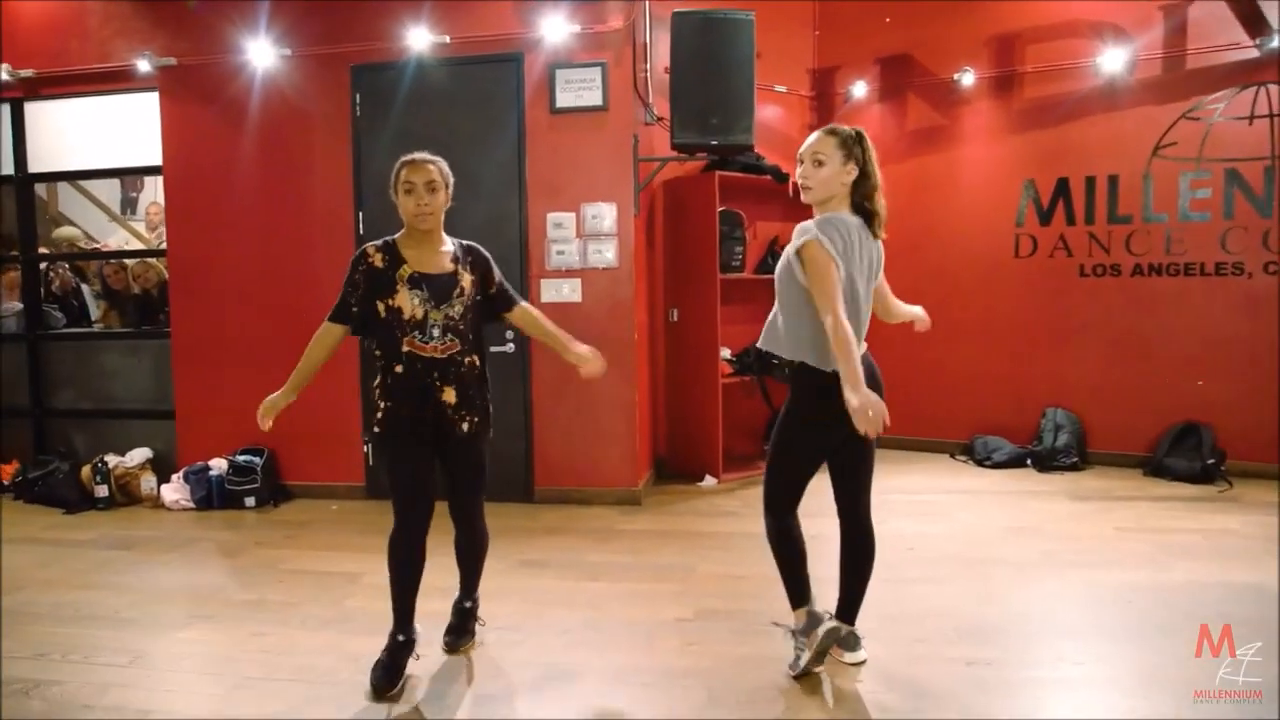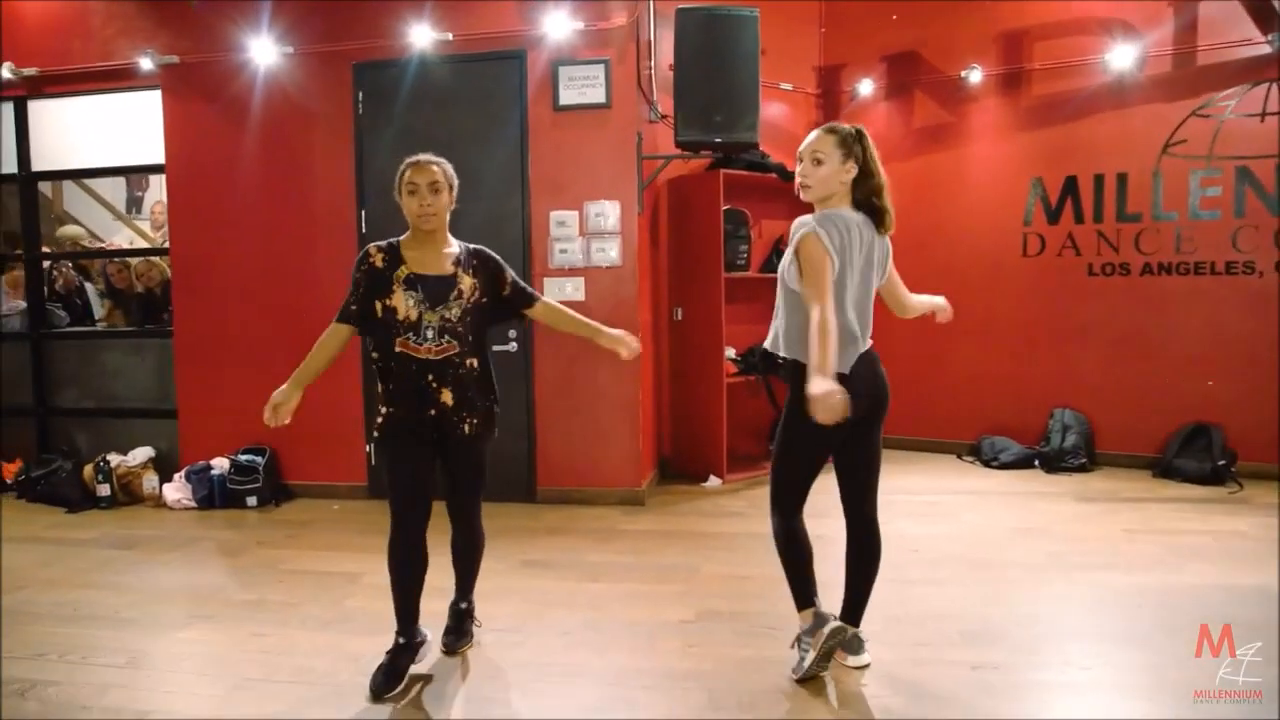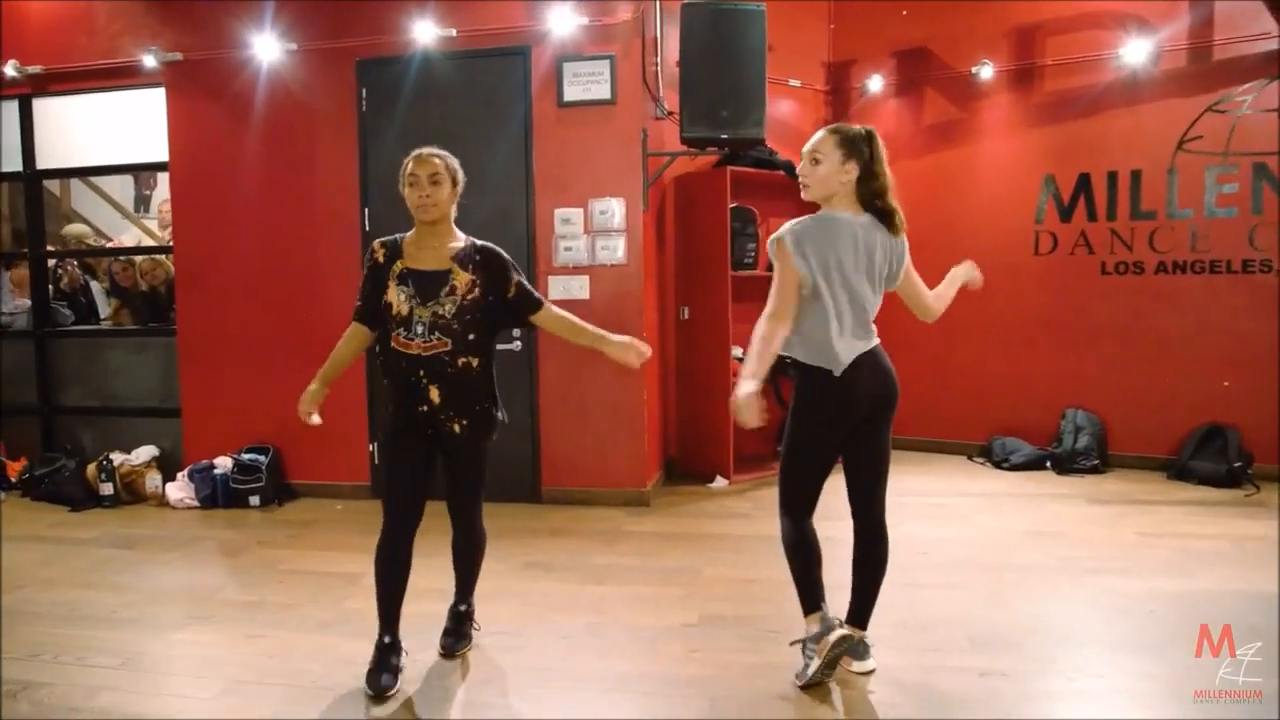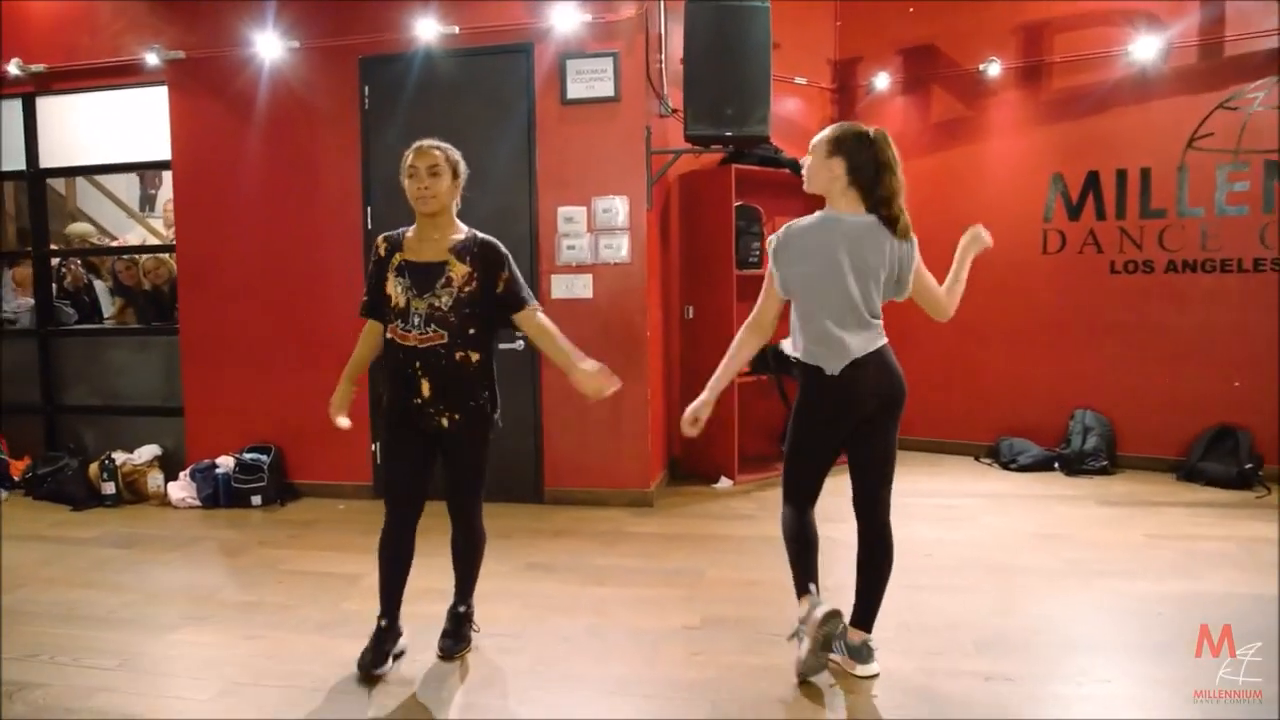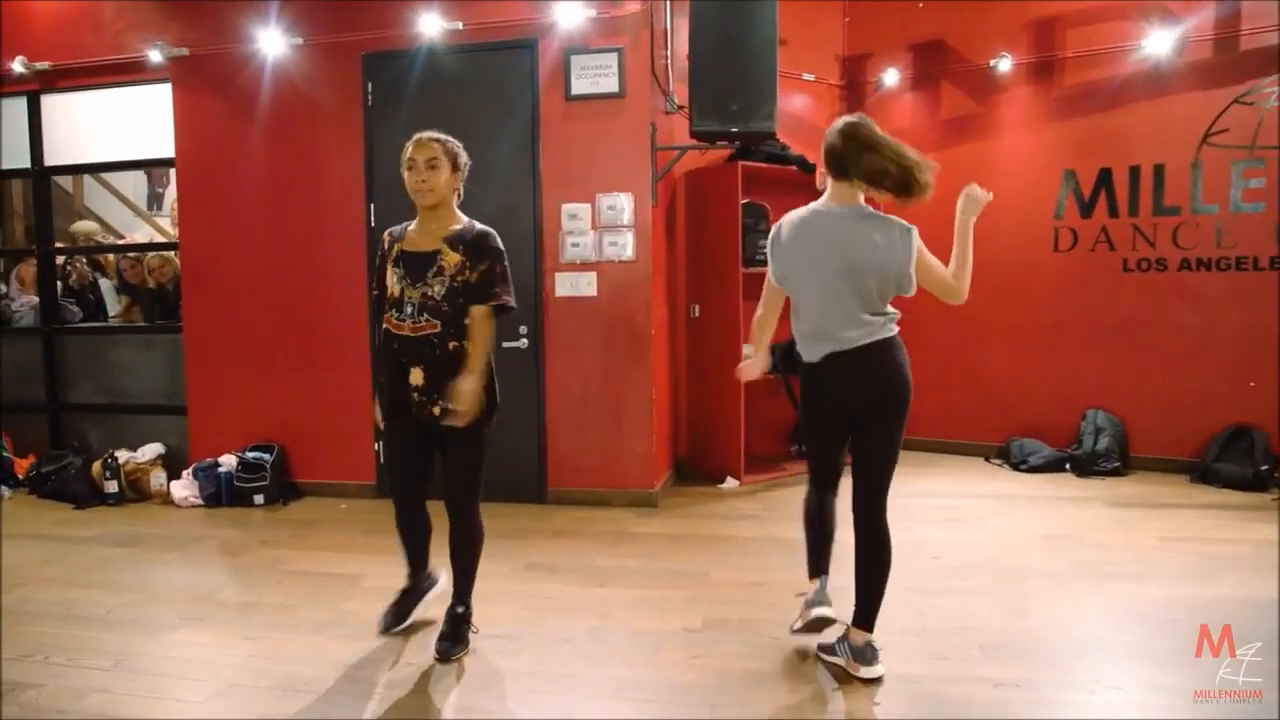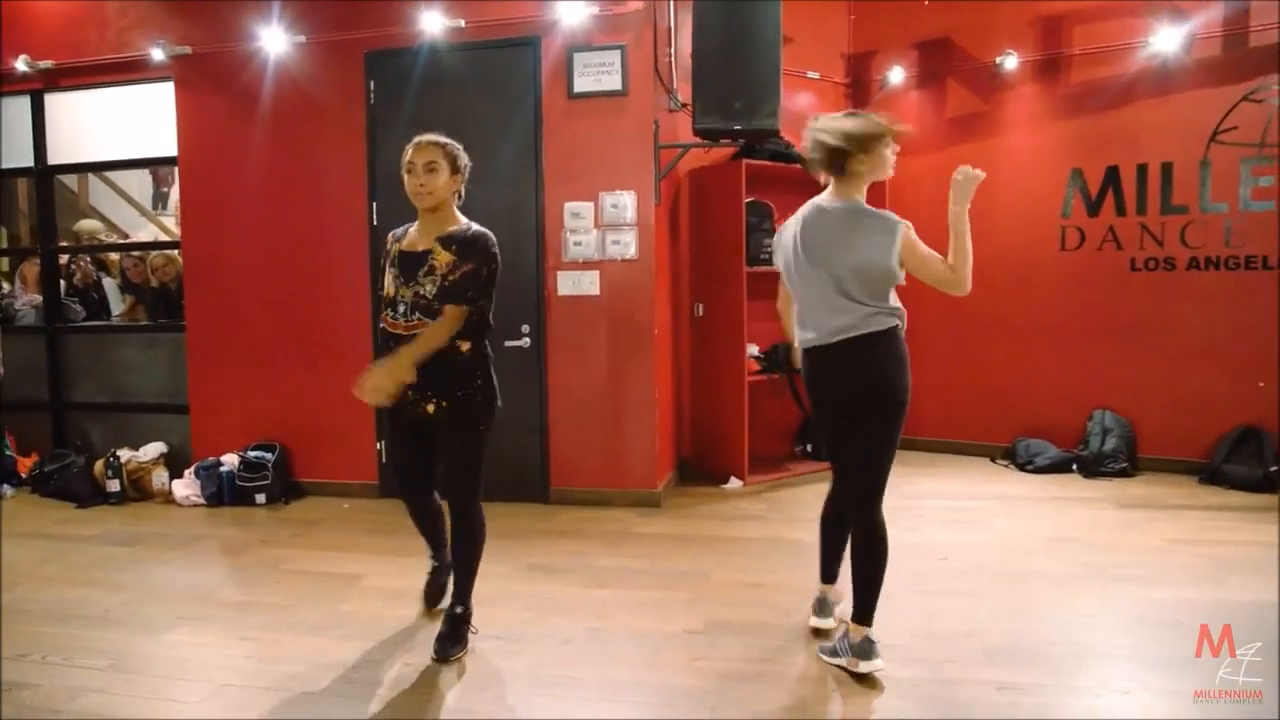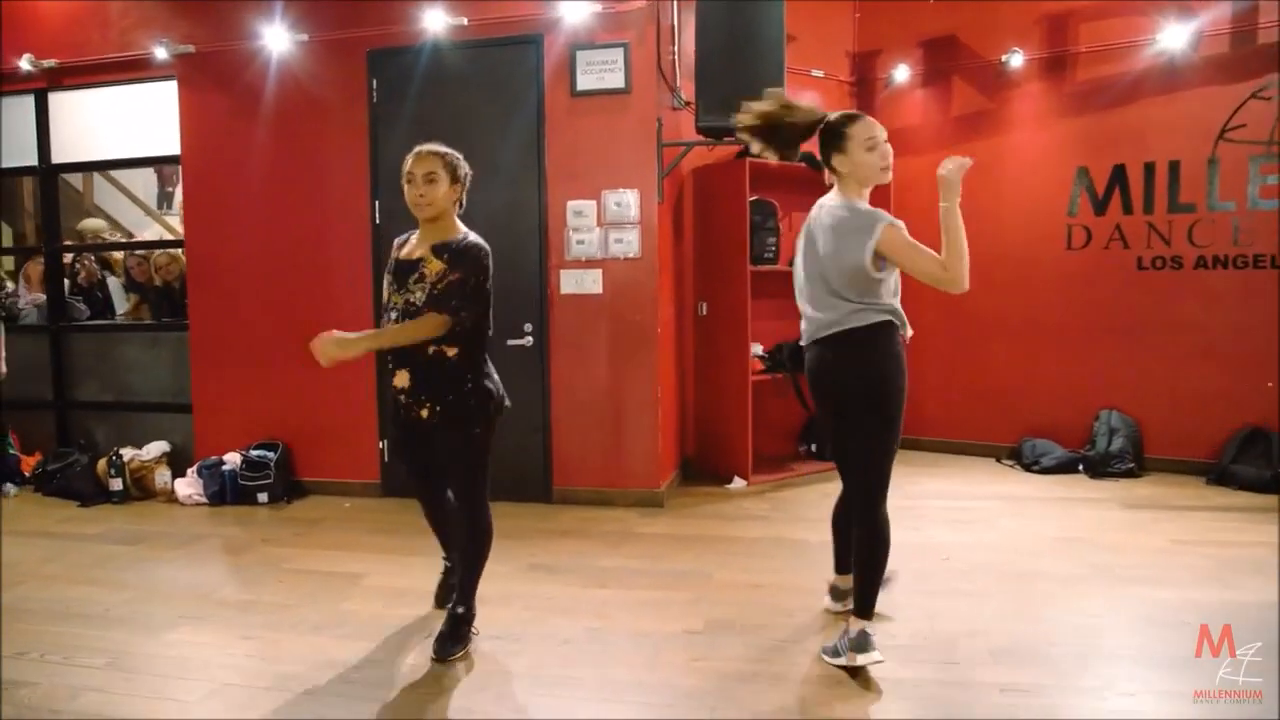
dt=0.1s
person 1, frame 1
left shoulder: (813, 237)
right shoulder: (862, 234)
left elbow: (834, 317)
right elbow: (888, 307)
left wrist: (852, 387)
right wrist: (915, 310)
left hip: (819, 387)
right hip: (857, 382)
left knee: (778, 506)
right knee: (853, 509)
left ankle: (809, 620)
right ankle: (846, 629)
person 1, frame 2
left shoulder: (809, 232)
right shoulder: (874, 235)
left elbow: (818, 308)
right elbow: (904, 304)
left wrist: (818, 378)
right wrist: (934, 303)
left hip: (824, 385)
right hip: (870, 378)
left knee: (785, 507)
right knee: (861, 510)
left ankle: (812, 621)
right ankle: (849, 630)
person 1, frame 3
left shoulder: (795, 237)
right shoulder: (887, 237)
left elbow: (778, 315)
right elbow: (928, 307)
left wrist: (749, 381)
right wrist: (960, 274)
left hip: (824, 387)
right hip: (877, 378)
left knee: (795, 510)
right knee: (870, 511)
left ankle: (818, 625)
right ankle: (856, 635)
person 1, frame 4
left shoulder: (790, 240)
right shoulder: (895, 241)
left elbow: (758, 325)
right elbow: (943, 308)
left wrist: (712, 390)
right wrist: (967, 253)
left hip: (824, 387)
right hip: (884, 378)
left knee: (797, 504)
right knee: (872, 510)
left ankle: (815, 608)
right ankle: (857, 639)
person 1, frame 5
left shoulder: (788, 231)
right shoulder: (897, 234)
left elbow: (769, 310)
right elbow: (956, 292)
left wrist: (755, 357)
right wrist: (965, 218)
left hip: (825, 379)
right hip: (887, 370)
left knee: (821, 487)
right knee: (871, 503)
left ankle: (818, 592)
right ankle: (860, 641)
person 1, frame 6
left shoulder: (794, 225)
right shoulder: (887, 230)
left elbow: (787, 304)
right elbow: (960, 283)
right wrist: (958, 207)
left hip: (821, 366)
right hip: (877, 364)
left knee: (848, 482)
right knee: (869, 495)
left ankle: (826, 594)
right ankle: (859, 636)
person 1, frame 7
left shoulder: (822, 213)
right shoulder: (876, 225)
right elbow: (955, 280)
right wrist: (949, 200)
left hip: (824, 358)
right hip: (873, 356)
left knee: (858, 480)
right knee: (871, 492)
left ankle: (847, 584)
right ankle: (857, 629)
person 2, frame 1
left shoulder: (473, 259)
right shoulder: (373, 260)
left elbow: (514, 309)
right elbow: (335, 327)
left wrist: (569, 347)
right wrist: (291, 389)
left hip: (464, 407)
right hip: (402, 411)
left knee: (469, 517)
right knee: (411, 521)
left ankle: (467, 603)
right ankle: (401, 638)
person 2, frame 2
left shoulder: (479, 263)
right shoulder: (377, 260)
left elbow: (533, 305)
right elbow: (344, 326)
left wrist: (601, 332)
right wrist: (295, 385)
left hip: (466, 408)
right hip: (402, 411)
left knee: (465, 516)
right knee: (408, 522)
left ankle: (462, 607)
right ankle: (405, 638)
person 2, frame 3
left shoulder: (485, 259)
right shoulder: (383, 256)
left elbow: (538, 312)
right elbow: (363, 326)
left wrist: (605, 341)
right wrist: (320, 382)
left hip: (467, 407)
right hip: (404, 409)
left knee: (465, 516)
right knee: (398, 522)
left ankle: (462, 610)
right ankle: (388, 641)
person 2, frame 4
left shoulder: (484, 252)
right shoulder: (386, 248)
left elbow: (526, 313)
right elbow: (375, 323)
left wrist: (574, 361)
right wrist: (346, 382)
left hip: (465, 402)
right hip: (403, 402)
left knee: (464, 510)
right knee: (400, 513)
left ankle: (462, 613)
right ankle: (387, 626)
person 2, frame 5
left shoulder: (480, 242)
right shoulder: (393, 240)
left elbow: (483, 315)
right elbow: (386, 313)
left wrist: (472, 376)
right wrist: (382, 387)
left hip: (455, 392)
right hip: (400, 392)
left knee: (461, 502)
right knee: (406, 496)
left ankle: (460, 611)
right ankle: (419, 578)
person 2, frame 6
left shoulder: (476, 242)
right shoulder: (398, 241)
left elbow: (454, 316)
left wrist: (398, 364)
right wrist: (393, 369)
left hip: (461, 392)
right hip: (408, 392)
left knee: (461, 497)
right knee: (410, 488)
left ankle: (459, 613)
right ankle: (443, 558)
person 2, frame 7
left shoulder: (469, 252)
right shoulder: (402, 247)
left elbow: (434, 322)
left wrist: (361, 343)
left hip: (461, 397)
right hip: (411, 395)
left knee: (468, 500)
right knee: (431, 493)
left ankle: (463, 611)
right ankle: (455, 560)
